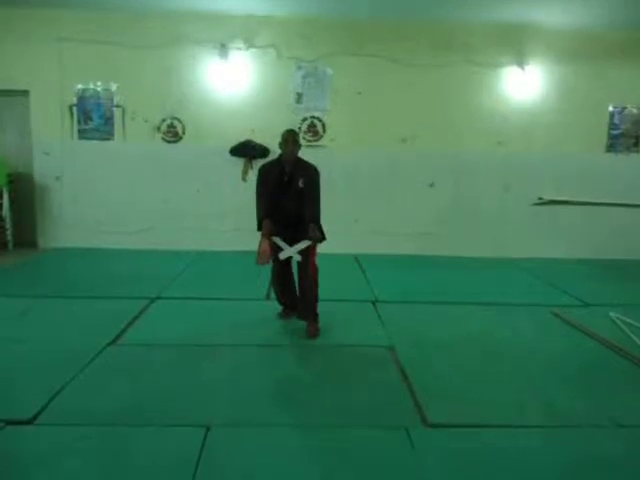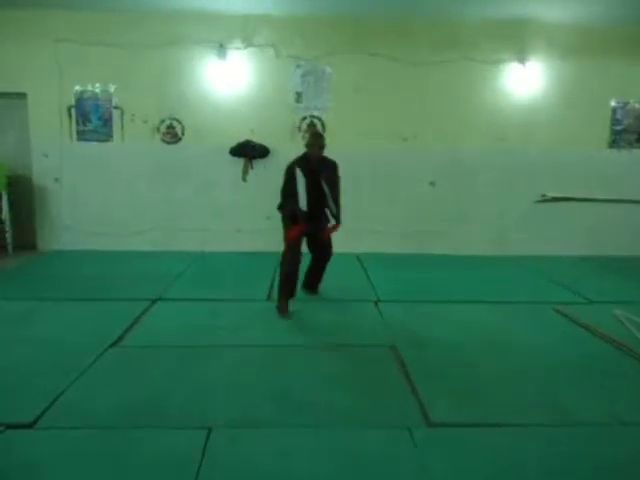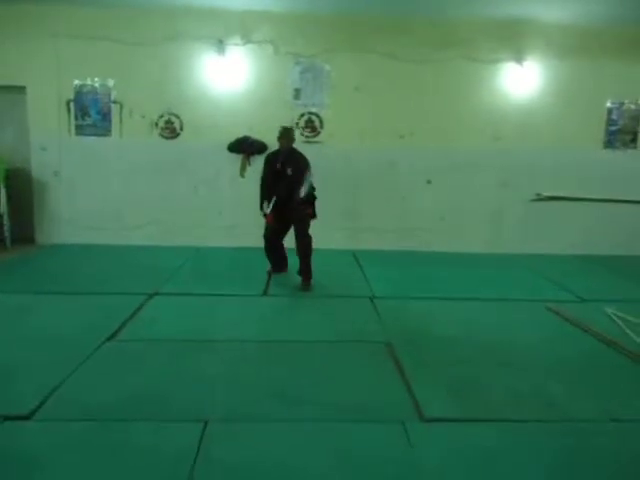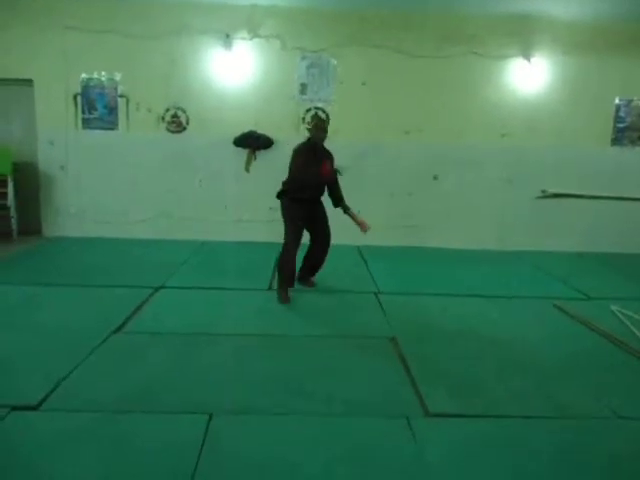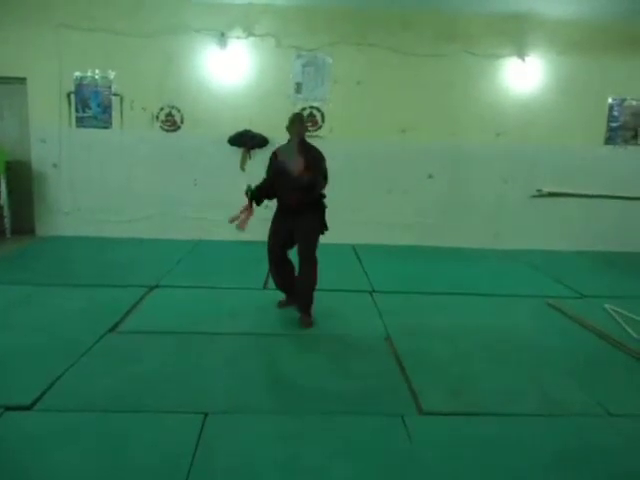
dt=1s
person 1, frame 1
left shoulder: (309, 171)
right shoulder: (267, 170)
left elbow: (312, 201)
right elbow: (263, 200)
left wrist: (313, 226)
right wrist: (265, 225)
left hip: (304, 228)
right hip: (278, 227)
left knee: (307, 272)
right knee: (280, 270)
left ankle: (311, 318)
right ankle: (290, 305)
person 1, frame 2
left shoulder: (330, 166)
right shoulder: (295, 166)
left elbow: (333, 191)
right elbow: (288, 194)
left wrist: (335, 213)
right wrist: (296, 211)
left hip: (317, 214)
right hip: (294, 214)
left knee: (324, 250)
right knee: (292, 253)
left ankle: (310, 284)
right ankle: (283, 298)
person 1, frame 3
left shoulder: (300, 160)
right shoulder: (271, 158)
left elbow: (306, 185)
right elbow: (266, 182)
left wrist: (299, 198)
right wrist: (264, 202)
left hip: (300, 205)
right hip: (281, 203)
left knee: (302, 237)
right knee: (270, 235)
left ankle: (306, 276)
right ankle: (279, 265)
person 1, frame 4
left shoulder: (325, 154)
right shoulder: (301, 151)
left elbow: (331, 181)
right elbow: (301, 176)
left wrist: (341, 203)
right wrist: (323, 173)
left hip: (313, 202)
right hip: (294, 201)
left knee: (322, 239)
right knee: (292, 241)
left ankle: (305, 275)
right ankle: (283, 285)
person 1, frame 5
left shoulder: (313, 154)
right shoulder: (278, 154)
left elbow: (320, 182)
right elbow: (271, 185)
left wrist: (307, 178)
right wrist: (255, 196)
left hip: (309, 212)
right hip: (285, 211)
left knee: (306, 258)
right knee: (275, 253)
left ankle: (304, 309)
right ankle: (292, 294)
